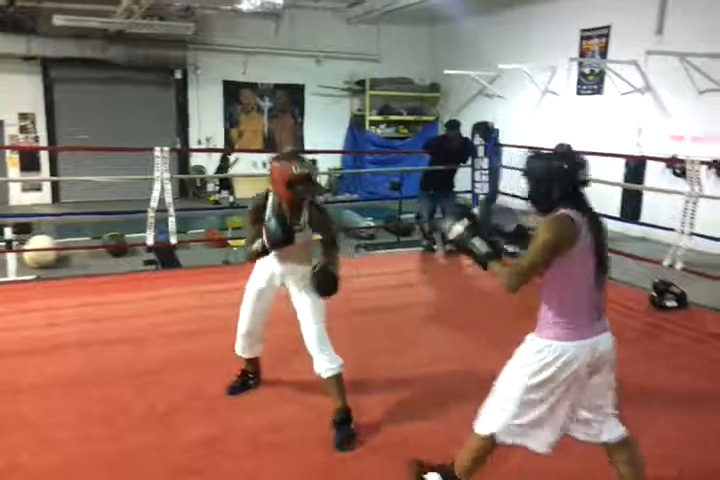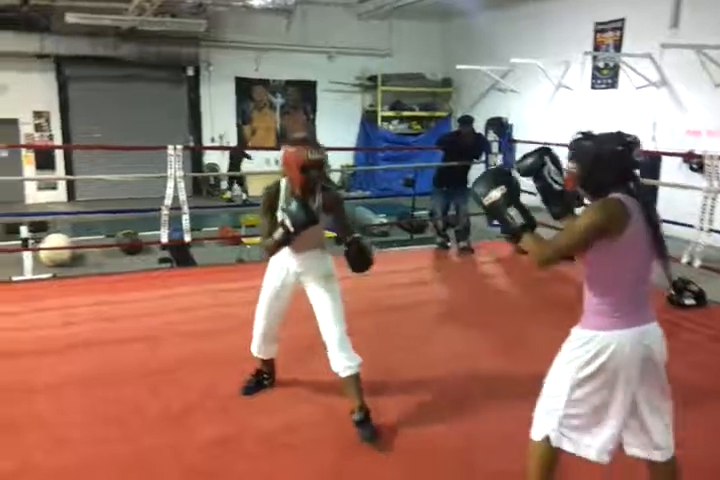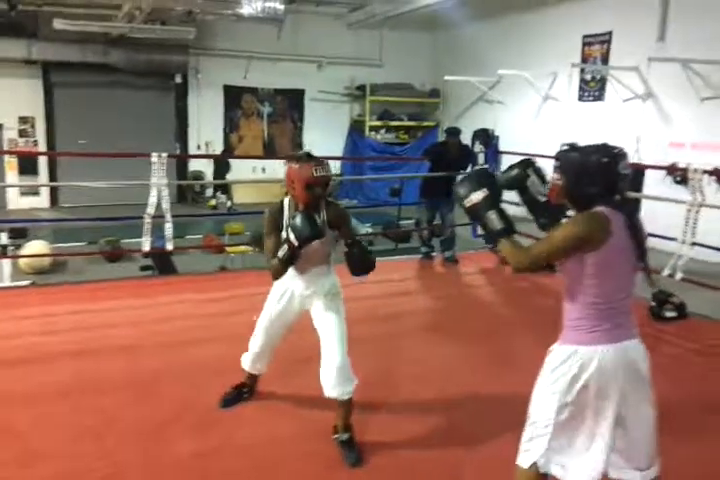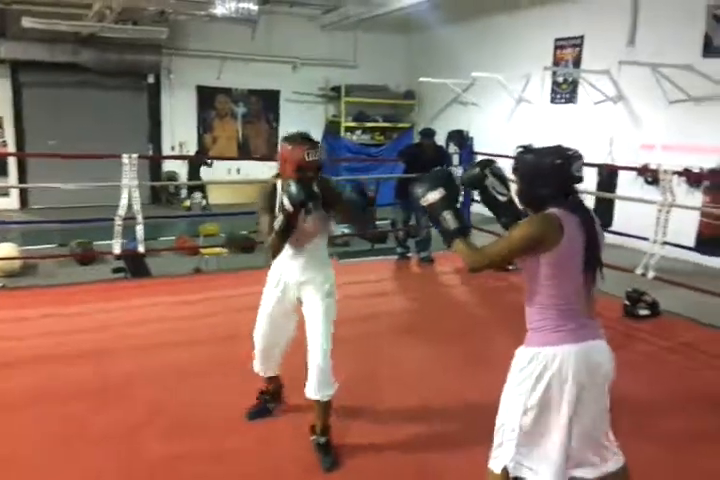
dt=0.2s
person 1, frame 1
left shoulder: (558, 225)
right shoulder: (587, 221)
left elbow: (513, 281)
left wrist: (477, 245)
left hip: (558, 348)
right hip: (598, 341)
left knee: (499, 416)
right knee: (604, 423)
person 1, frame 2
left shoulder: (607, 210)
right shoulder: (639, 207)
left elbow: (547, 255)
left wrist: (511, 213)
right wrist: (557, 202)
left hip: (602, 340)
right hip: (645, 335)
left knee: (551, 423)
right knee: (653, 435)
person 1, frame 3
left shoulder: (589, 224)
right shoulder: (626, 221)
left elbow: (524, 261)
left wrist: (489, 215)
left hip: (583, 354)
right hip: (627, 351)
left knee: (538, 449)
right knee: (637, 452)
person 1, frame 4
left shoulder: (542, 225)
right shoulder: (585, 221)
left elbow: (476, 260)
left wrist: (445, 216)
left hip: (549, 355)
right hip: (593, 351)
right knee: (600, 447)
person 2, frame 1
left shoulder: (315, 212)
right shoulder: (261, 205)
left elbow: (332, 244)
right elbow: (252, 254)
left wrist: (328, 266)
right wrist: (267, 242)
left hip: (302, 271)
right hip: (268, 267)
left knee: (317, 340)
right knee: (248, 325)
left ankle: (342, 415)
right ankle: (251, 373)
person 2, frame 2
left shoulder: (329, 196)
right shoulder: (274, 194)
left elbow: (344, 228)
right elbow: (268, 247)
left wrist: (353, 243)
right wrist: (287, 229)
left hip: (318, 265)
right hip: (283, 263)
left knee: (336, 335)
right knee: (264, 324)
left ankle: (361, 413)
right ankle: (266, 373)
person 2, frame 3
left shoulder: (334, 212)
right shoulder: (277, 214)
left elbow: (350, 242)
right elbow: (274, 271)
left wrist: (357, 251)
right wrist: (294, 244)
left hip: (324, 288)
right hip: (289, 286)
left knee: (336, 359)
right knee: (260, 343)
left ankle: (344, 432)
right ankle: (247, 387)
person 2, frame 4
left shoulder: (327, 190)
right shoulder: (271, 194)
left elbow: (363, 227)
right elbow: (272, 249)
left wrist: (363, 208)
right wrist: (288, 211)
left hip: (318, 278)
right hip: (283, 275)
left knee: (319, 356)
right knee: (265, 342)
left ankle: (322, 433)
right ankle: (270, 392)
person 3, frame 1
left shoulder: (464, 143)
right shoulder: (438, 142)
left hip: (446, 186)
right hip: (429, 184)
right knee: (426, 217)
right ankle: (428, 243)
person 3, frame 2
left shoulder: (478, 140)
right shoulder: (452, 138)
left hip: (460, 182)
right hip: (443, 180)
left knee: (463, 214)
right knee: (440, 213)
left ankle: (463, 242)
right ankle: (442, 240)
person 3, frame 3
left shoulder: (464, 151)
right shoulder: (438, 148)
right elbow: (426, 156)
left hip: (446, 192)
right hip: (430, 190)
left knee: (448, 224)
right knee: (426, 222)
left ankle: (448, 252)
right ankle: (426, 250)
person 3, frame 4
left shoulder: (438, 152)
right shoulder: (413, 150)
right elbow: (401, 157)
right hip: (405, 190)
left knee: (424, 224)
right knee: (402, 223)
left ankle: (424, 253)
right ankle: (402, 251)
